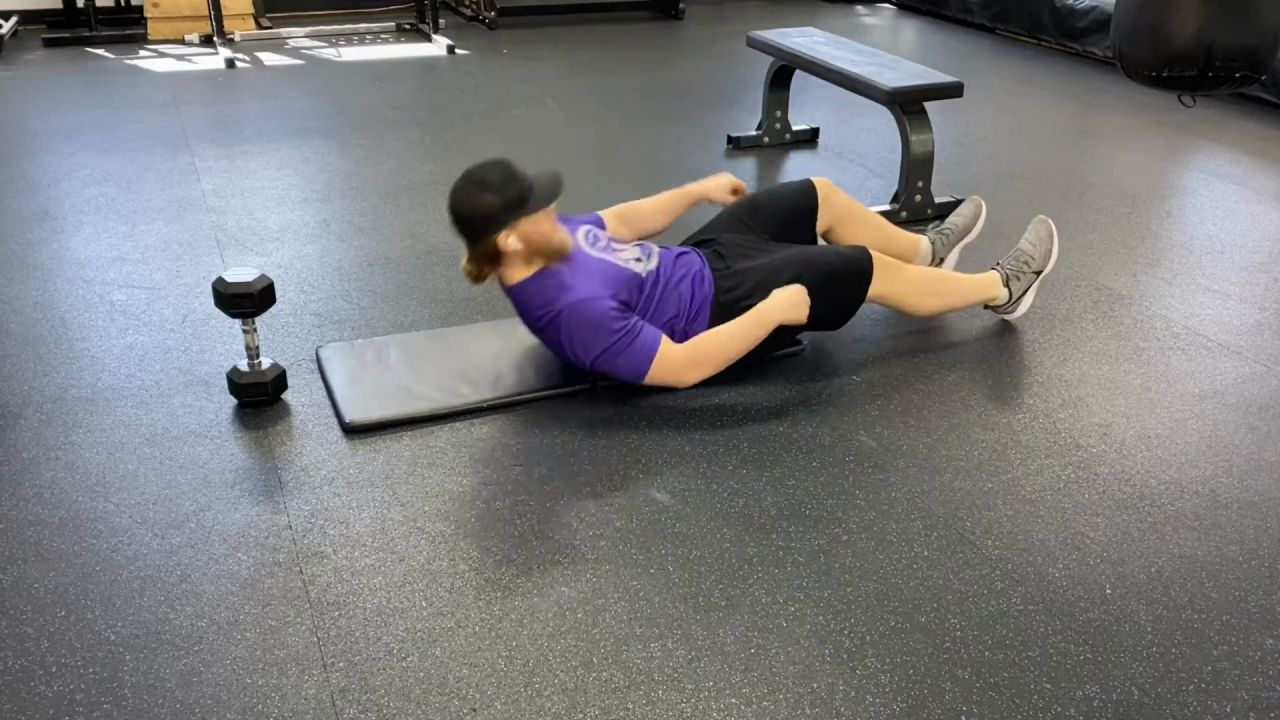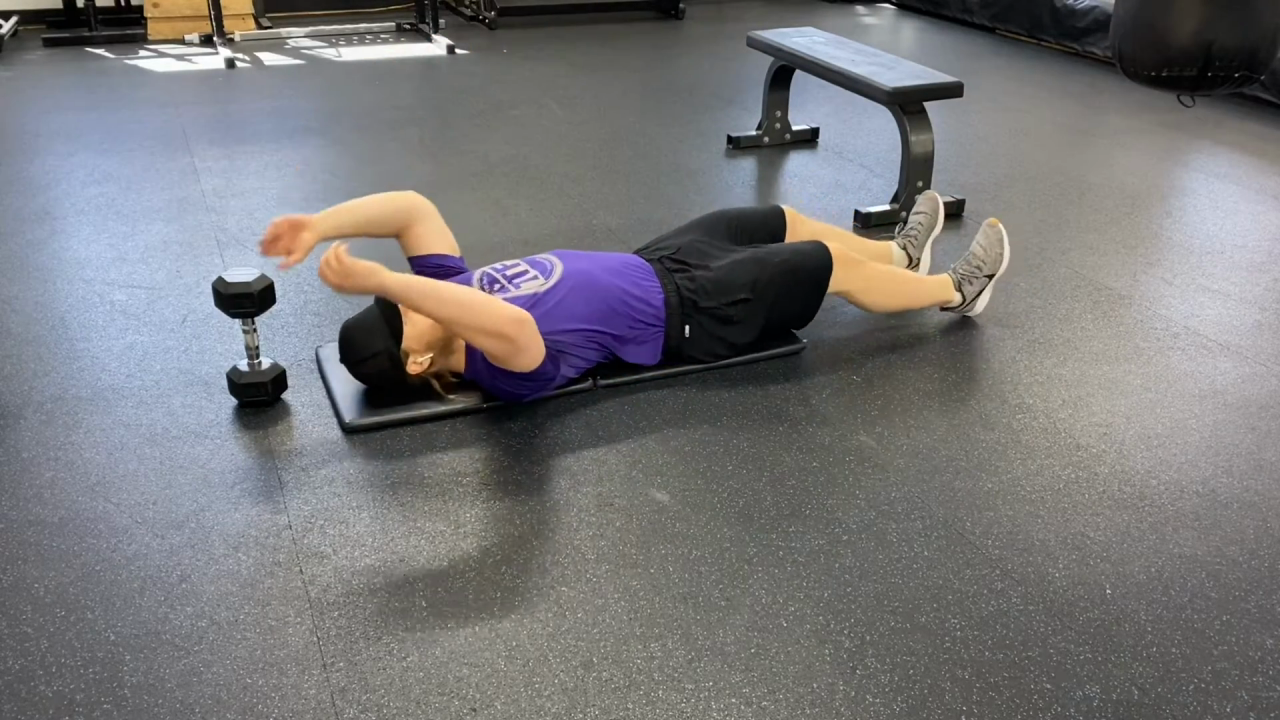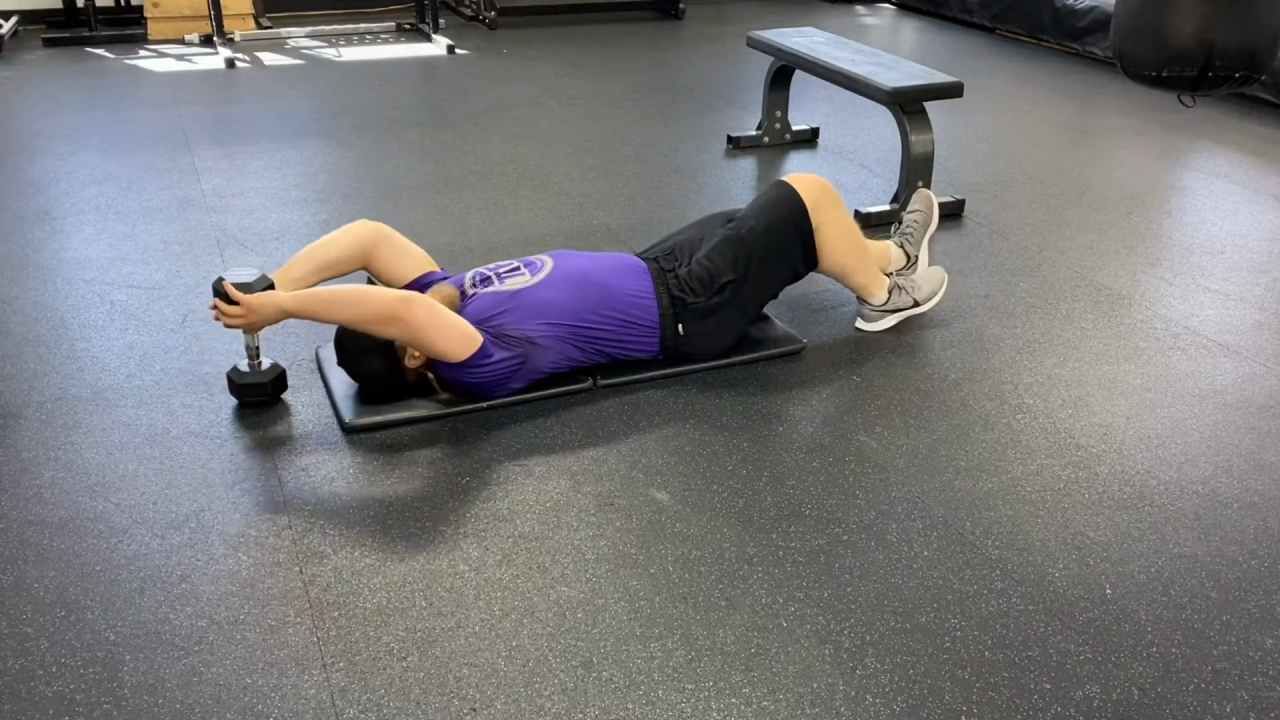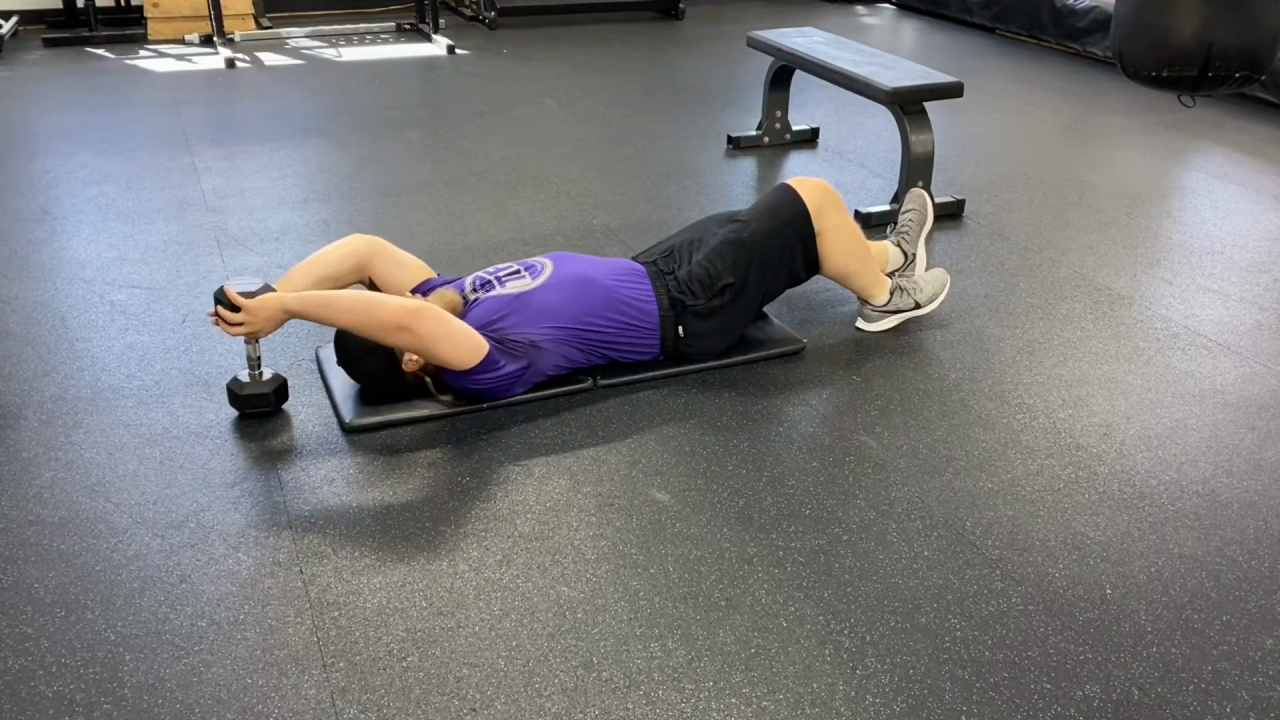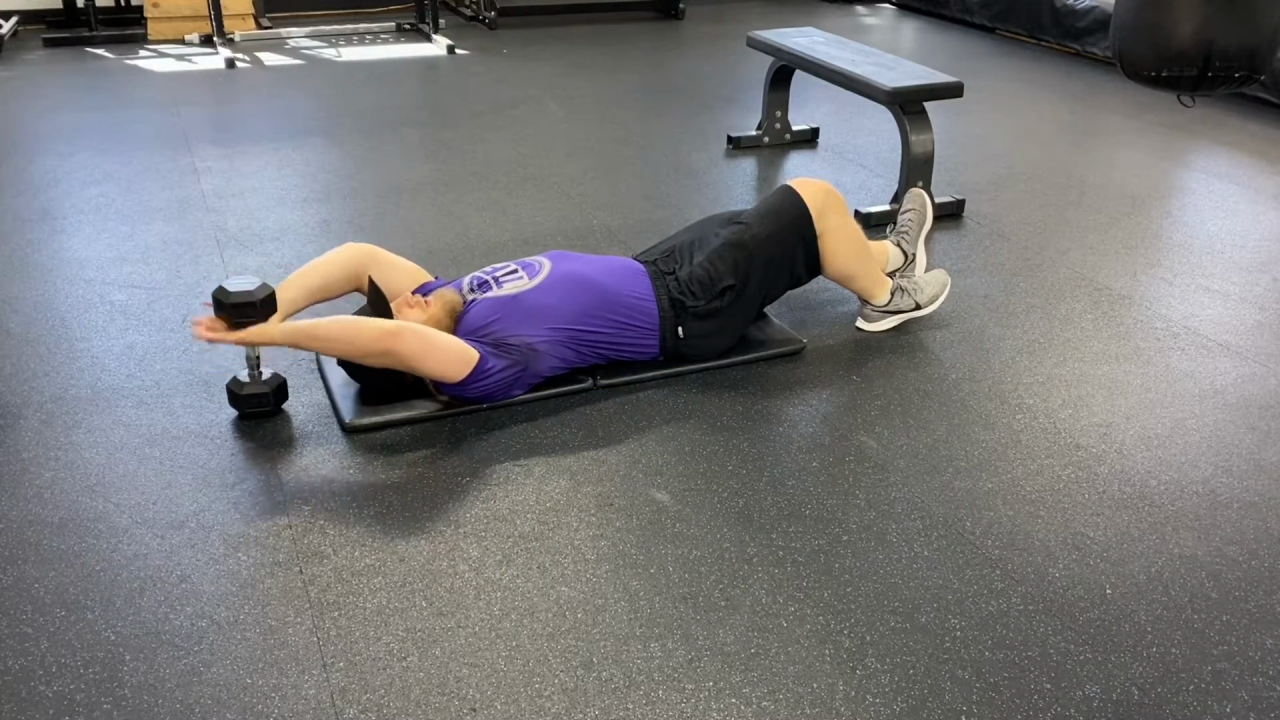
dt=1s
person 1, frame 1
left shoulder: (537, 244)
right shoulder: (571, 307)
left elbow: (616, 223)
right elbow: (679, 367)
left wrist: (696, 191)
right wrist: (773, 307)
left hip: (694, 260)
right hip: (714, 303)
left knee: (820, 195)
right knee: (868, 269)
left ankle: (926, 251)
right ankle: (999, 288)
person 1, frame 2
left shoulder: (449, 294)
right shoulder: (500, 368)
left elbow: (413, 209)
right elbow: (515, 325)
left wrist: (316, 225)
right wrist: (374, 274)
left hip: (648, 270)
right hip: (683, 317)
left knee: (781, 220)
right knee: (833, 264)
left ankle: (896, 253)
right ankle: (953, 292)
person 1, frame 3
left shoulder: (448, 297)
right shoulder: (481, 366)
left elbow: (372, 236)
right elbow: (401, 309)
left wrist: (271, 286)
right wrist: (280, 305)
left hip: (651, 272)
right hip: (684, 312)
left knee: (774, 222)
right knee: (808, 195)
left ankle: (888, 255)
right ankle: (882, 296)
person 1, frame 4
left shoulder: (450, 301)
right shoulder: (479, 368)
left elbow: (364, 249)
right elbow: (406, 317)
left wrist: (274, 294)
right wrist: (282, 306)
left hip: (649, 274)
right hip: (684, 314)
left knee: (773, 219)
right knee: (809, 199)
left ankle: (883, 255)
right ankle: (883, 296)
person 1, frame 5
left shoulder: (450, 301)
right shoulder: (481, 366)
left elbow: (360, 256)
right elbow: (394, 342)
left wrist: (272, 306)
right wrist: (274, 330)
left hip: (651, 273)
right hip: (685, 314)
left knee: (775, 220)
right knee: (814, 201)
left ankle: (883, 256)
right ankle: (886, 297)
